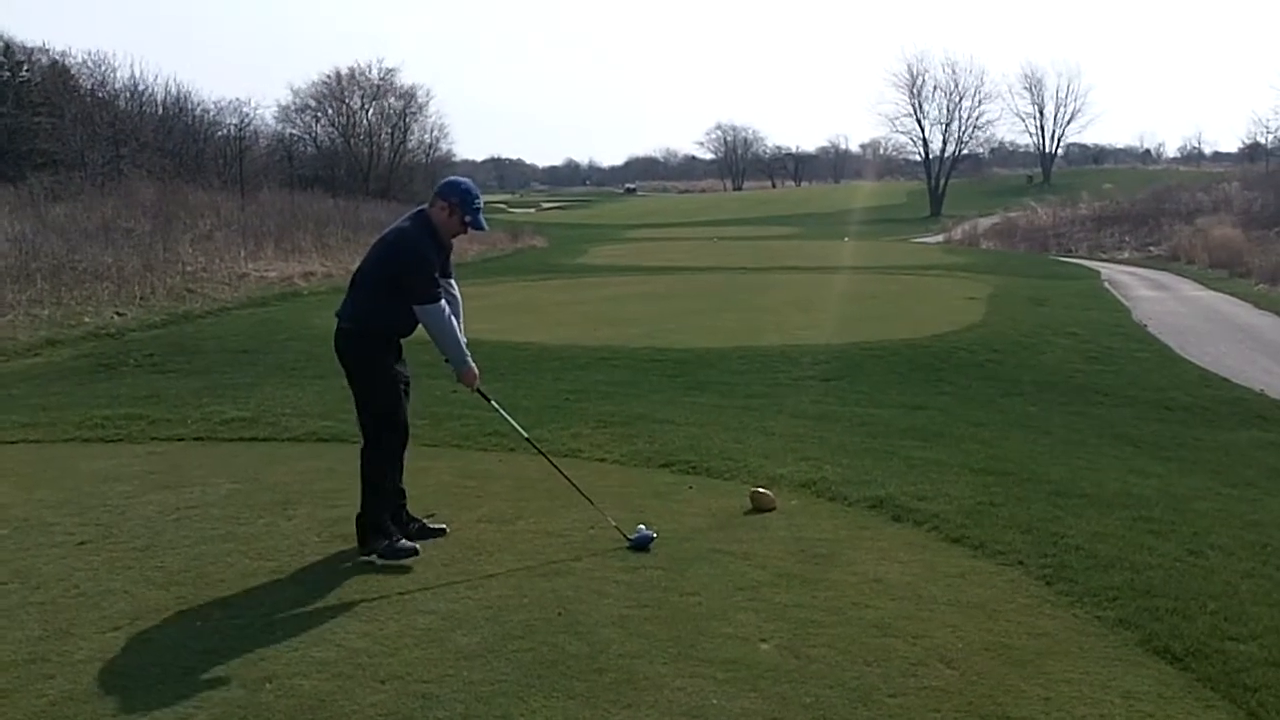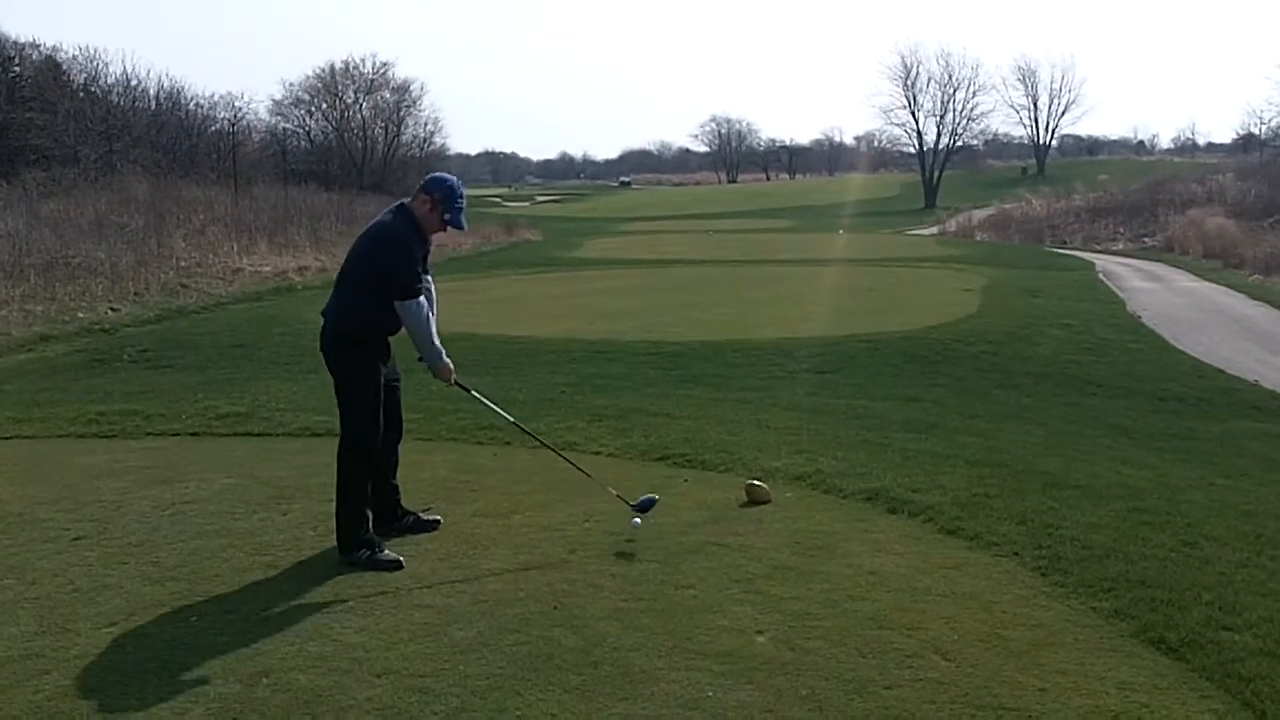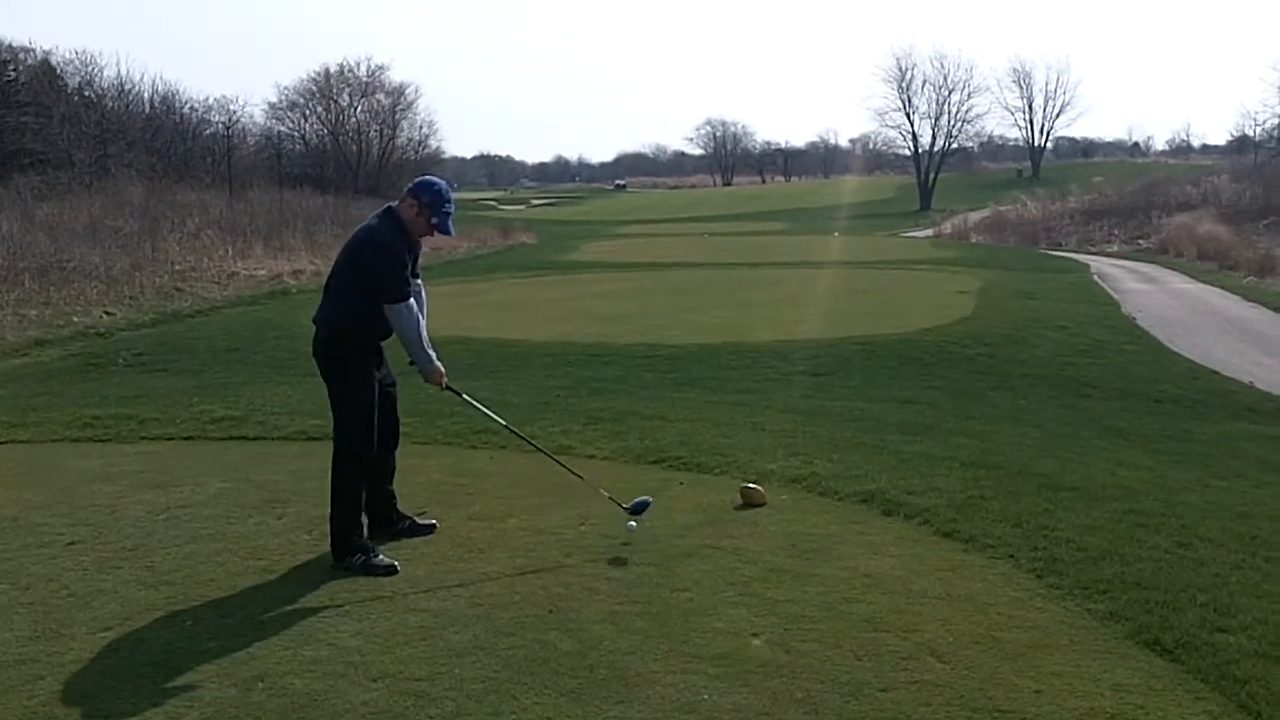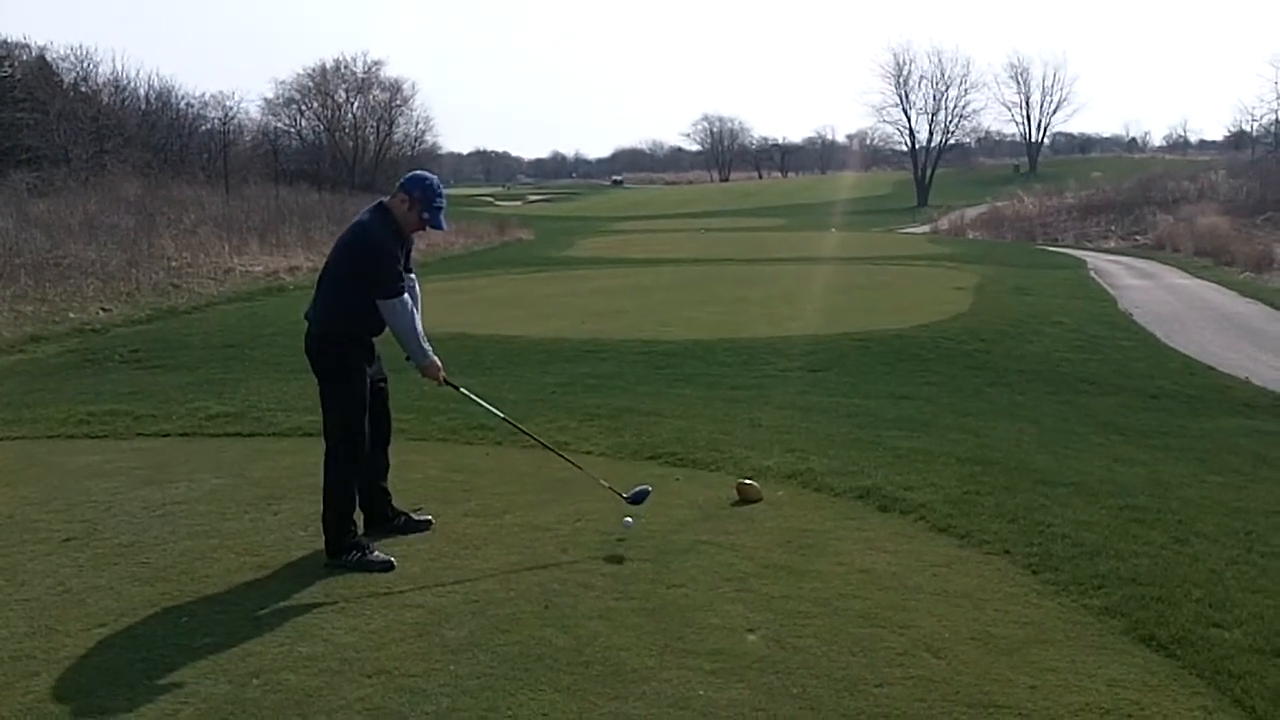
dt=0.5s
person 1, frame 1
left shoulder: (434, 237)
right shoulder: (411, 242)
left elbow: (449, 295)
right elbow: (434, 312)
left wrist: (459, 355)
right wrist: (463, 363)
left hip: (384, 339)
right hip: (363, 341)
left knee: (395, 430)
right knee: (383, 430)
left ankle: (394, 517)
right ankle: (376, 530)
person 1, frame 2
left shoulder: (412, 231)
right shoulder: (395, 237)
left elbow: (424, 291)
right elbow: (412, 308)
left wrist: (435, 352)
right wrist: (437, 360)
left hip: (372, 339)
right hip: (350, 341)
left knee: (388, 429)
right knee: (362, 436)
left ankle: (388, 513)
right ankle: (355, 539)
person 1, frame 3
left shoulder: (403, 236)
right shoulder: (381, 241)
left elbow: (414, 293)
right elbow: (402, 311)
left wrist: (424, 355)
right wrist: (428, 363)
left hip: (366, 343)
right hip: (341, 347)
left knee: (384, 433)
right knee: (356, 442)
left ankle: (384, 517)
right ankle: (348, 546)
person 1, frame 4
left shoulder: (395, 231)
right shoulder: (374, 236)
left elbow: (408, 288)
right elbow: (396, 307)
left wrist: (420, 350)
right wrist: (424, 358)
left hip: (357, 340)
right hip: (334, 344)
left knee: (376, 430)
right knee: (349, 439)
left ankle: (379, 514)
right ankle: (342, 543)
